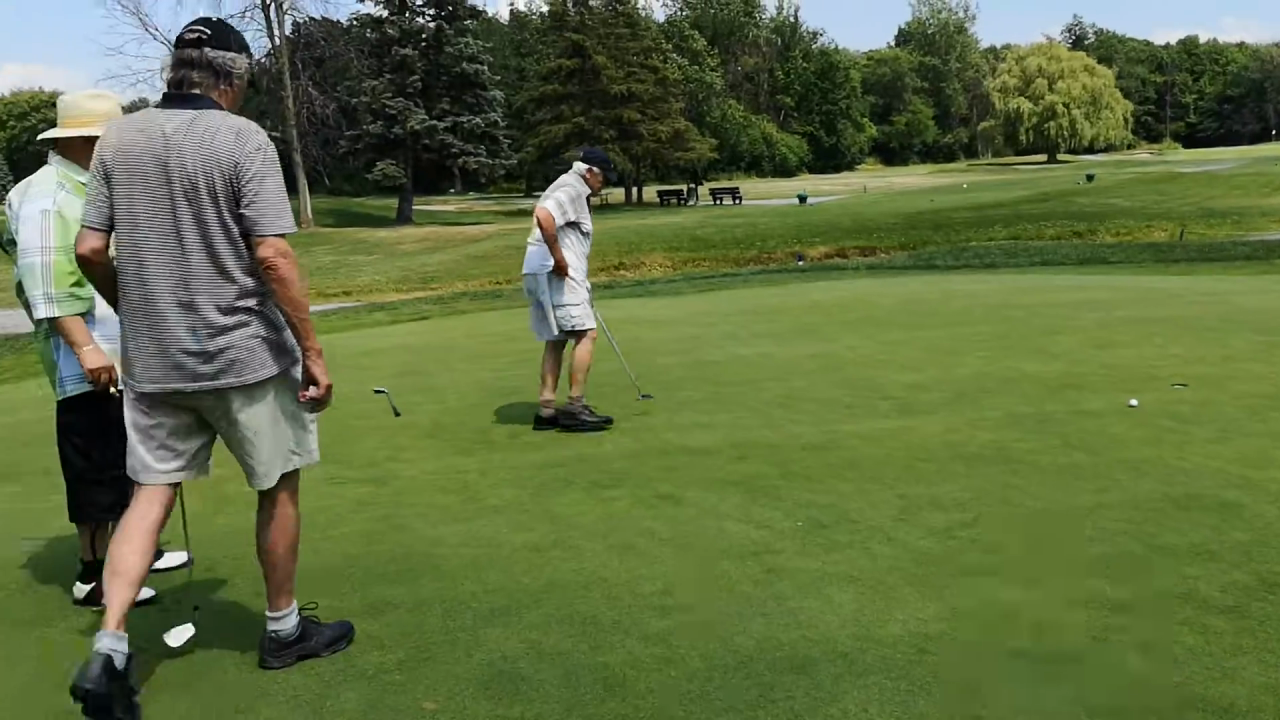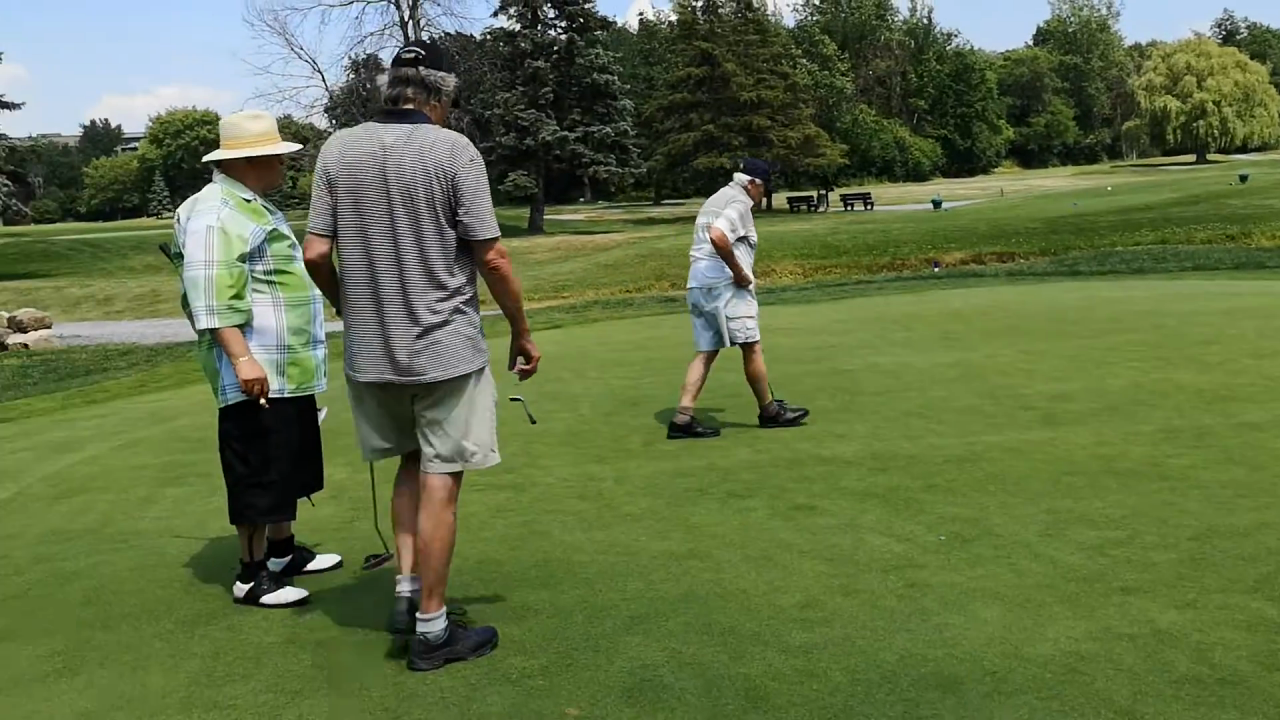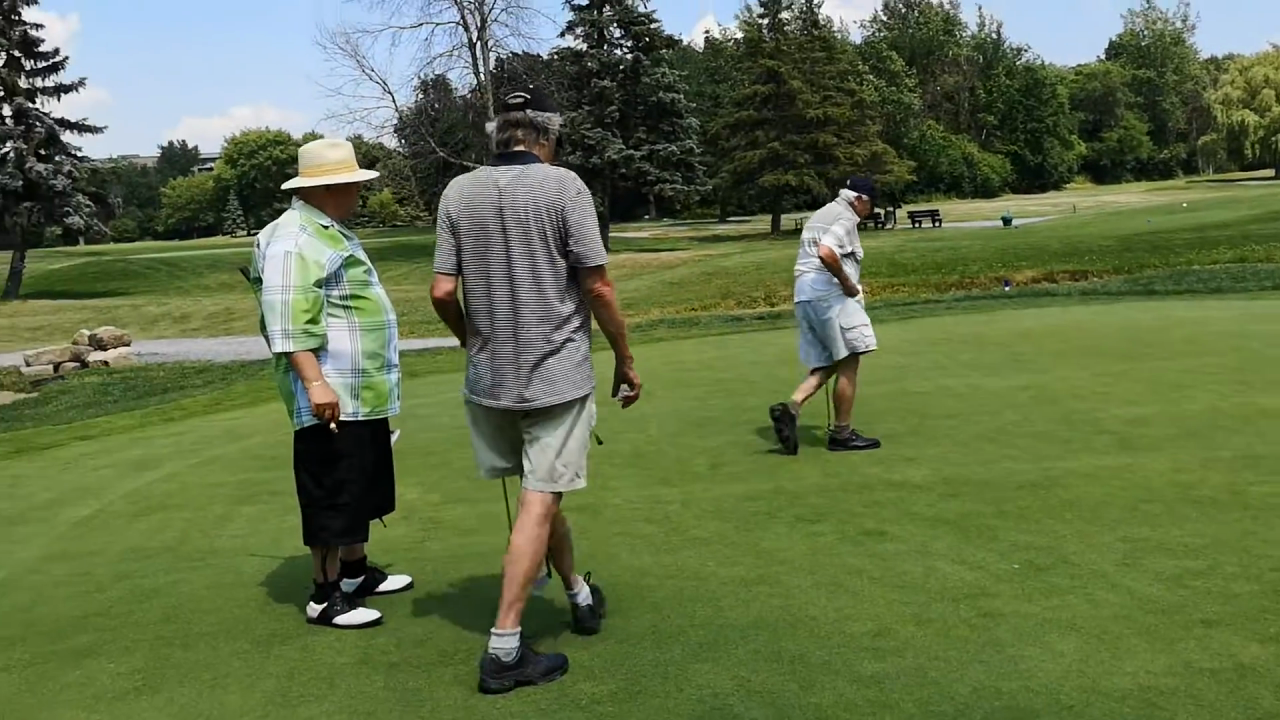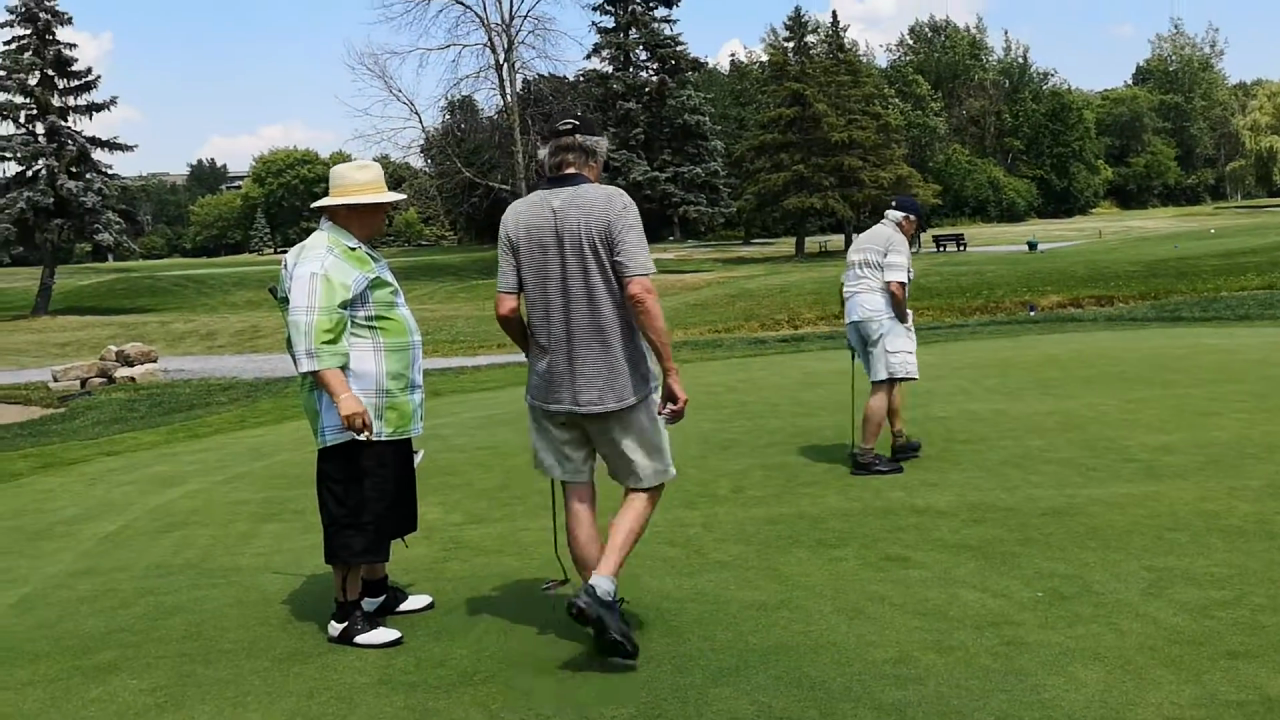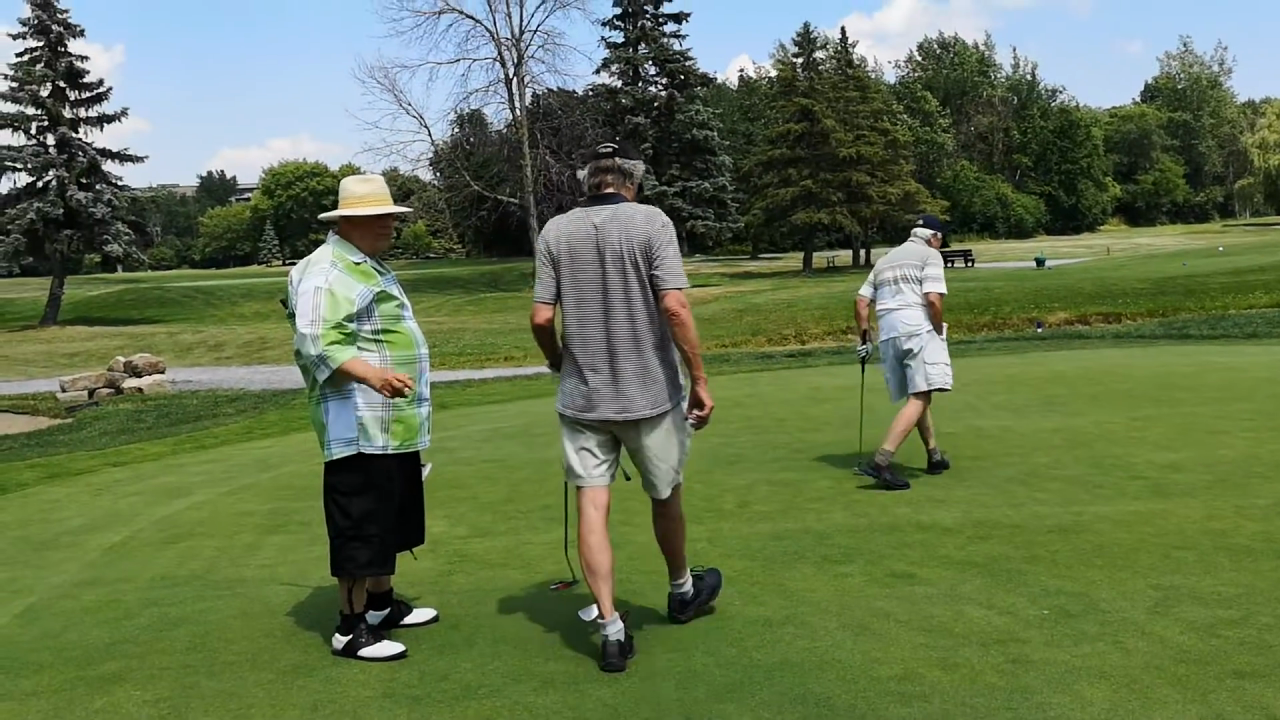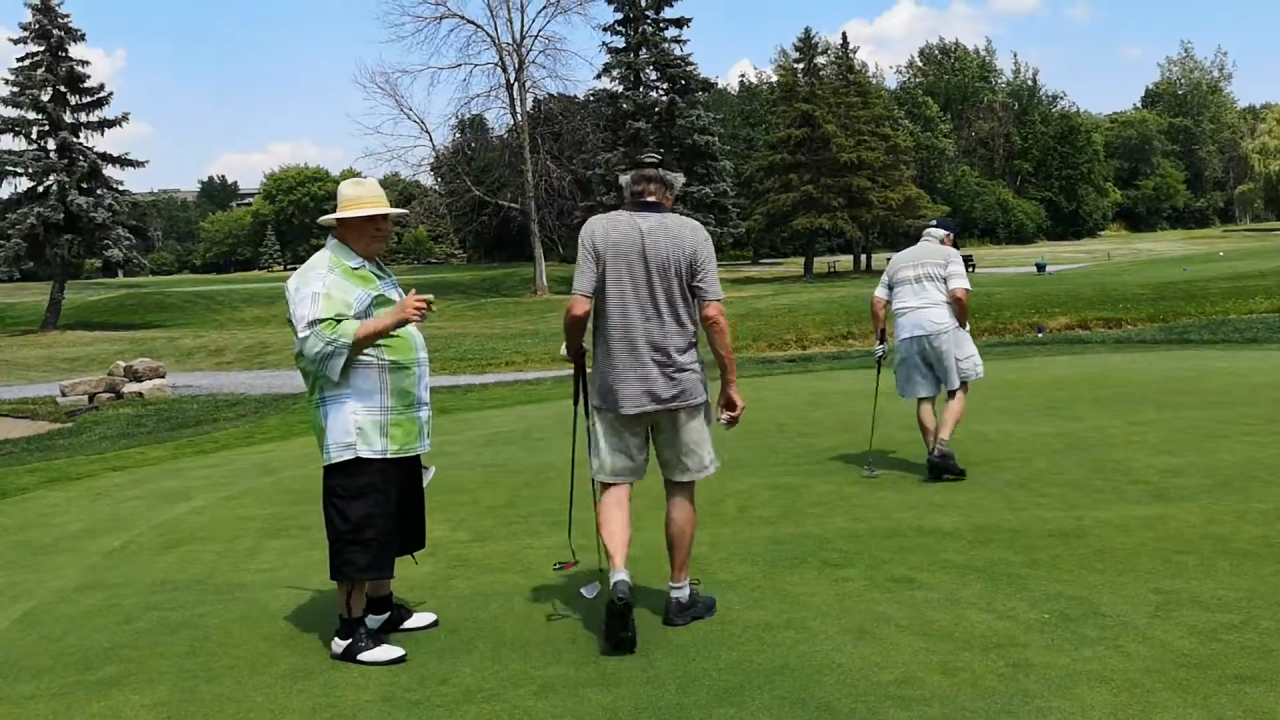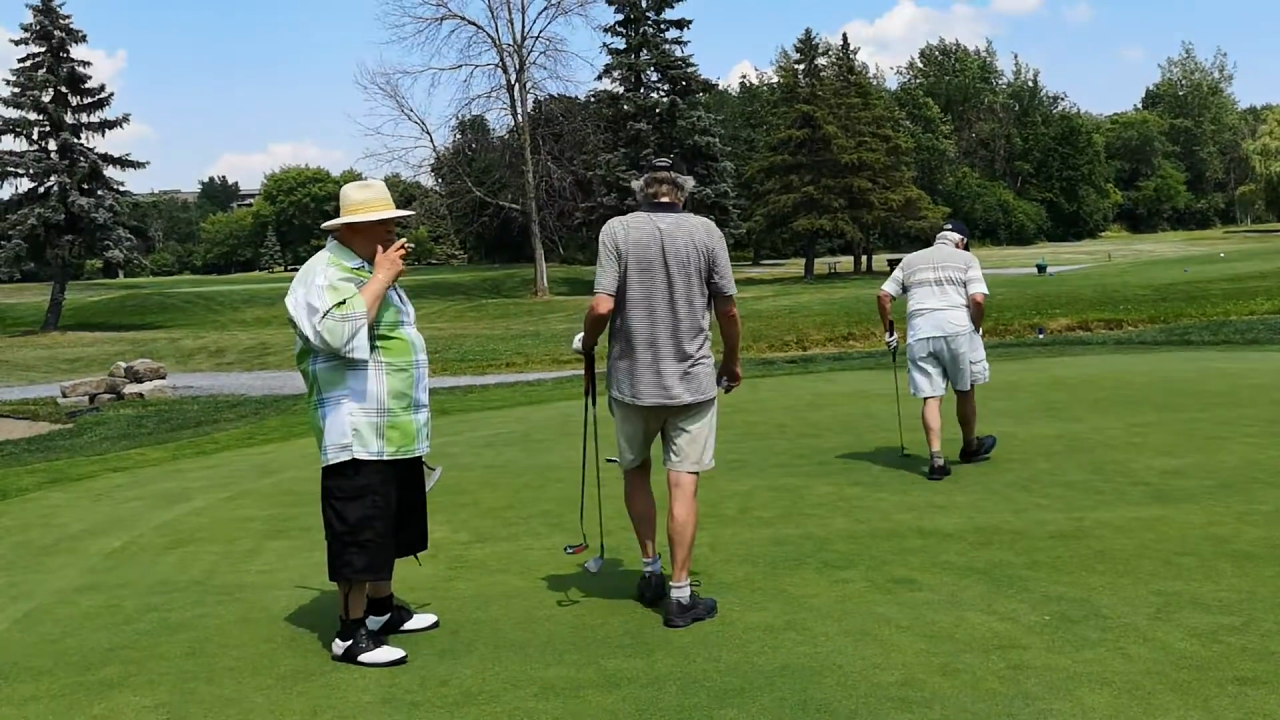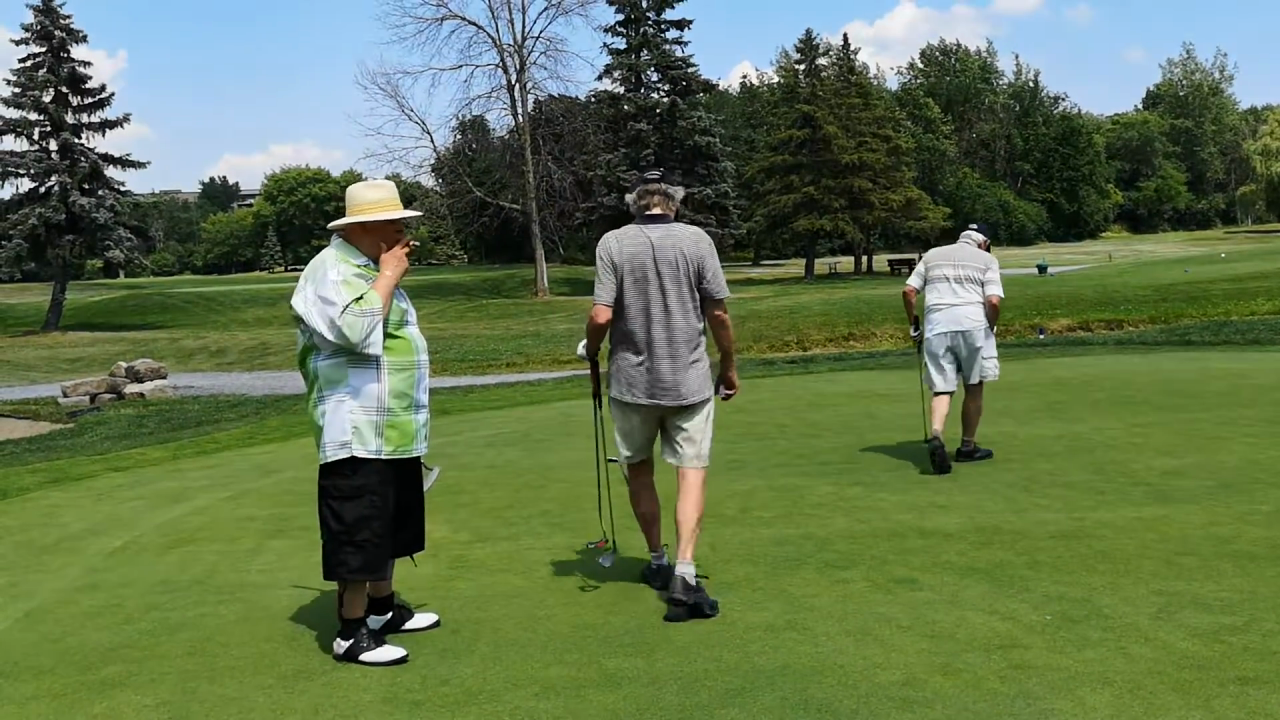
dt=0.3s
person 1, frame 1
left shoulder: (117, 139)
right shoulder: (244, 140)
left elbow: (90, 251)
right elbow: (273, 256)
right wrist: (313, 353)
left hip: (152, 361)
right hip: (242, 356)
left knee: (153, 495)
right knee: (279, 489)
left ankle: (108, 650)
right ankle: (283, 628)
person 1, frame 2
left shoulder: (338, 149)
right shoulder: (453, 150)
left elbow: (316, 253)
right elbow: (491, 257)
right wrist: (522, 332)
left hip: (370, 351)
right hip: (445, 348)
left knee: (411, 467)
right knee: (441, 484)
left ankle: (405, 594)
right ankle: (431, 629)
person 1, frame 3
left shoulder: (458, 192)
right shoulder: (563, 185)
left elbow: (442, 292)
right elbow: (597, 286)
right wrist: (625, 358)
left hip: (491, 380)
right hip: (558, 374)
left knee: (540, 491)
right knee: (539, 501)
left ankle: (580, 596)
right ankle: (504, 647)
person 1, frame 4
left shoulder: (516, 215)
right shoulder: (613, 202)
left elbow: (506, 309)
right elbow: (640, 294)
right wrist: (671, 371)
left hip: (551, 387)
right hip: (619, 382)
left knee: (578, 499)
right knee: (646, 483)
left ankle: (599, 603)
right ankle: (601, 588)
person 1, frame 5
left shoulder: (555, 230)
right shoulder: (651, 221)
left elbow: (542, 319)
right elbow: (674, 307)
left wrist: (558, 361)
right wrist: (699, 379)
left hip: (582, 395)
right hip: (650, 392)
left knee: (592, 507)
right knee: (665, 497)
left ankle: (610, 628)
right ankle: (683, 592)
person 1, frame 6
left shoulder: (597, 229)
right shoulder: (691, 232)
left elbow: (577, 310)
right elbow: (713, 316)
left wrist: (573, 350)
right wrist: (730, 382)
left hip: (614, 387)
right hip: (680, 386)
left knee: (614, 489)
right knee: (681, 490)
left ankle: (619, 580)
right ankle: (680, 596)
person 1, frame 7
left shoulder: (617, 230)
right shoulder: (706, 231)
left elbow: (602, 306)
right elbow: (728, 310)
left wrist: (586, 342)
right wrist: (732, 362)
left hip: (632, 380)
right hip: (692, 379)
left knee: (636, 474)
right knee: (683, 484)
left ankle: (651, 569)
right ankle: (679, 595)
person 1, frame 8
left shoulder: (612, 243)
right shoulder: (697, 239)
left elbow: (601, 316)
right elbow: (718, 314)
left wrist: (590, 348)
right wrist: (728, 368)
left hip: (631, 381)
right hip: (688, 381)
left knee: (639, 471)
right knee: (691, 475)
left ankle: (658, 562)
right ankle: (684, 575)
person 2, frame 1
left shoulder: (88, 191)
right shoulder: (49, 195)
right elbow: (49, 285)
right wrist: (84, 346)
right hip: (95, 368)
left knee: (127, 465)
right knee: (100, 472)
right ankle: (93, 574)
person 2, frame 2
left shoulder: (251, 205)
right shoulder: (214, 211)
right elbow: (212, 297)
right wrist: (242, 358)
left hip: (287, 370)
right hip: (256, 373)
left knee: (285, 469)
right knee: (259, 475)
left ankle: (284, 552)
right ankle: (252, 575)
person 2, frame 3
left shoulder: (329, 232)
right shoulder: (294, 238)
right elbow: (288, 320)
right wrist: (314, 382)
left hip: (362, 392)
right hip: (331, 394)
left knee: (359, 490)
right knee: (331, 496)
left ankle: (356, 573)
right ankle: (326, 596)
person 2, frame 4
left shoulder: (358, 253)
right shoulder: (321, 259)
right elbow: (313, 338)
right wrist: (343, 395)
left hip: (387, 411)
right hip: (355, 413)
left knee: (380, 508)
right knee: (354, 513)
left ankle: (377, 591)
right ankle: (347, 615)
person 2, frame 5
left shoulder: (369, 265)
right shoulder: (326, 270)
right elbow: (319, 343)
left wrist: (390, 375)
right wrist: (373, 375)
left hip: (393, 424)
right hip: (358, 426)
left knee: (387, 519)
right knee: (360, 524)
left ankle: (382, 604)
right ankle: (351, 628)
person 2, frame 6
left shoulder: (371, 269)
right shoulder: (324, 274)
right elbow: (322, 340)
right wrist: (391, 319)
left hip: (392, 426)
right hip: (357, 429)
left knee: (386, 523)
right knee: (359, 529)
left ankle: (381, 608)
right ankle: (351, 632)
person 2, frame 7
left shoulder: (370, 269)
right shoulder: (325, 272)
right elbow: (341, 333)
right wrist: (381, 280)
left hip: (394, 430)
right hip: (356, 432)
left knee: (389, 524)
right knee: (359, 530)
left ankle: (382, 609)
right ankle: (352, 634)
person 2, frame 8
left shoulder: (372, 269)
right shoulder: (331, 269)
right elbow: (357, 330)
right wrist: (389, 277)
left hip: (394, 429)
right hip: (356, 430)
left knee: (389, 523)
right knee: (358, 529)
left ankle: (383, 608)
right ankle: (352, 632)
person 3, frame 1
left shoulder: (571, 190)
right shoulder: (571, 189)
right elbow: (543, 216)
left wrist: (580, 277)
right wrist: (559, 259)
left hip: (544, 272)
right hip: (553, 273)
left knee: (557, 340)
right knee: (586, 335)
left ankle: (547, 409)
right ankle: (574, 407)
person 3, frame 2
left shoulder: (717, 199)
right shoulder: (739, 202)
right elbow: (717, 237)
right wrist: (739, 272)
left hip: (700, 282)
right hip: (723, 283)
left knee: (706, 351)
right knee: (752, 347)
left ankle: (683, 418)
right ankle: (769, 411)
person 3, frame 3
left shoulder: (820, 215)
right shoulder: (845, 218)
right elbow: (826, 254)
right wrist: (847, 284)
left hip: (805, 296)
right hip: (832, 295)
left knee: (828, 365)
right knee: (848, 363)
left ankle: (789, 407)
right ankle: (841, 432)
person 3, frame 4
left shoulder: (862, 238)
right shoulder: (897, 240)
left elbow: (846, 284)
right elbow: (895, 287)
right wrist: (904, 318)
left hip: (855, 316)
right hip: (882, 316)
left knee: (889, 381)
right knee: (885, 385)
left ankle: (900, 442)
right ankle: (865, 456)
person 3, frame 5
left shoulder: (886, 259)
right shoulder: (930, 255)
left elbow: (862, 302)
right elbow: (933, 299)
left wrist: (864, 338)
right wrist: (940, 331)
left hip: (888, 334)
right hip: (918, 331)
left knee: (916, 396)
right knee: (920, 398)
left ankle: (935, 456)
right ankle: (883, 458)
person 3, frame 6
left shoulder: (897, 259)
right shoulder: (949, 254)
left elbow: (878, 302)
right elbow: (959, 295)
left wrist: (880, 338)
right wrist: (963, 326)
left hip: (906, 333)
right hip: (941, 328)
left knee: (925, 397)
right knee: (958, 390)
left ankle: (936, 458)
right ankle: (942, 448)
person 3, frame 7
left shoulder: (910, 260)
right shoulder: (966, 259)
left elbow: (883, 296)
right elbow: (978, 300)
left wrist: (889, 331)
right wrist: (976, 329)
left hip: (921, 334)
right hip: (957, 330)
left knee: (931, 397)
right knee: (965, 391)
left ankle: (937, 460)
right ankle: (970, 446)
person 3, frame 8
left shoulder: (932, 255)
right shoulder: (987, 259)
left elbow: (909, 291)
right elbow: (993, 301)
left wrist: (914, 325)
right wrist: (990, 327)
left hip: (937, 328)
right hip: (972, 326)
left knee: (942, 390)
right knee: (974, 387)
left ankle: (936, 436)
right ankle: (967, 447)
